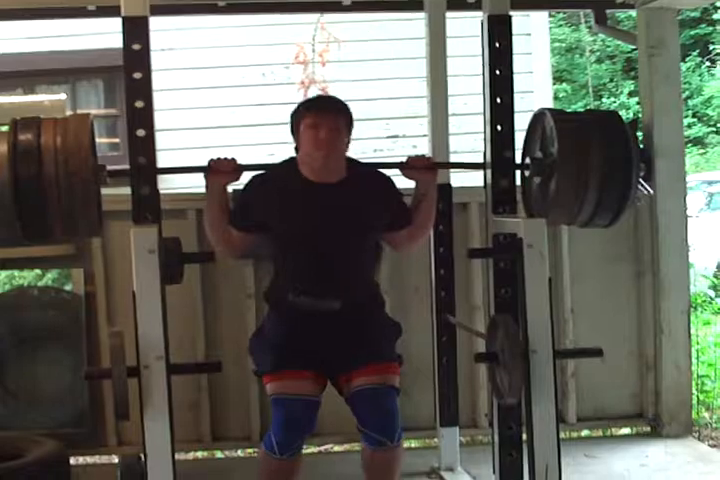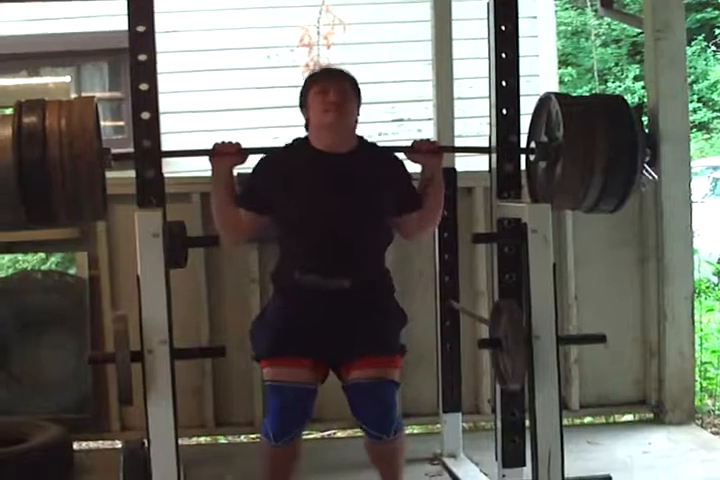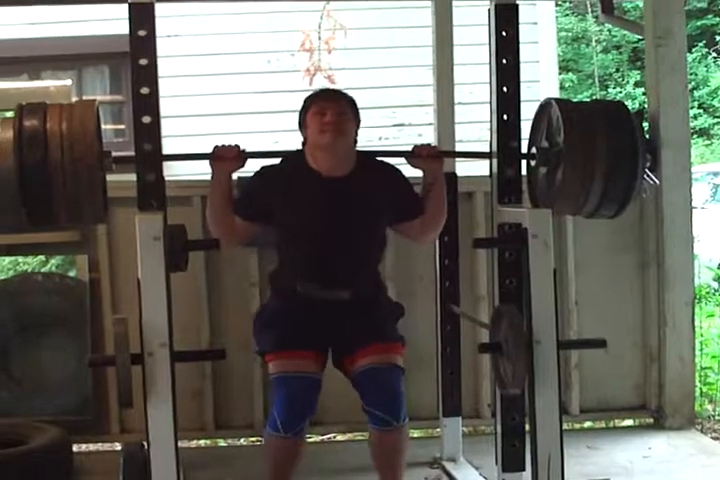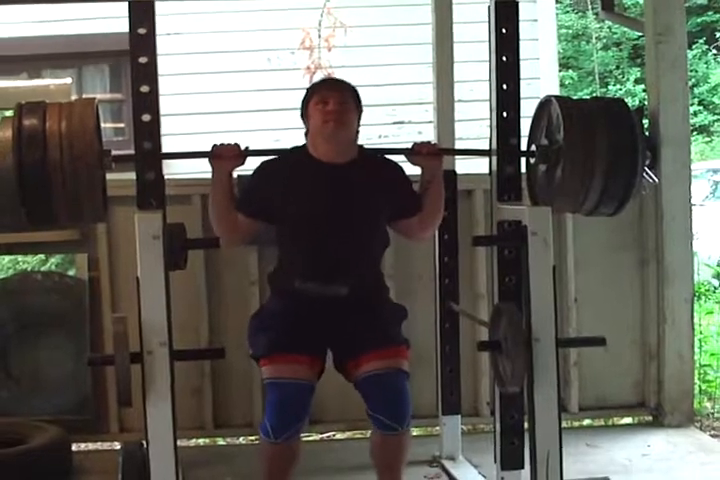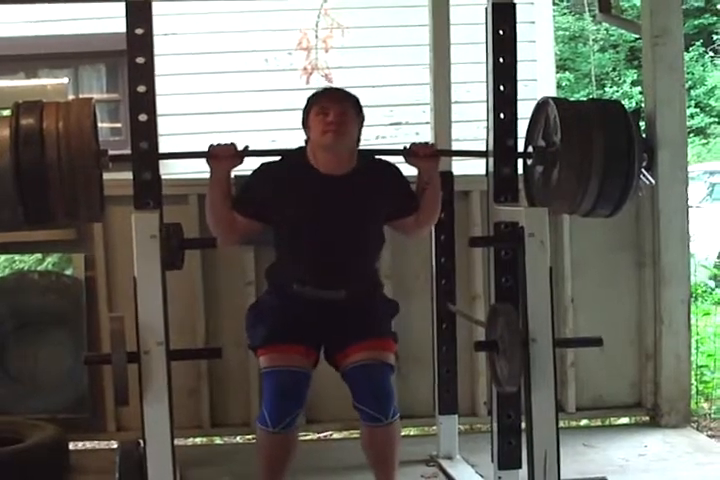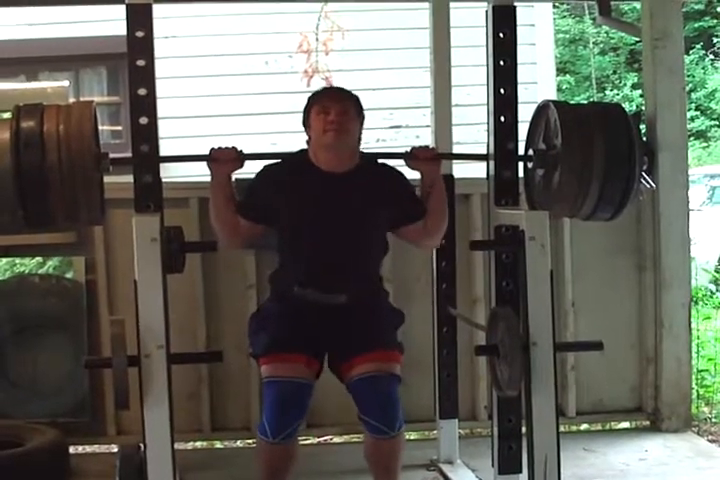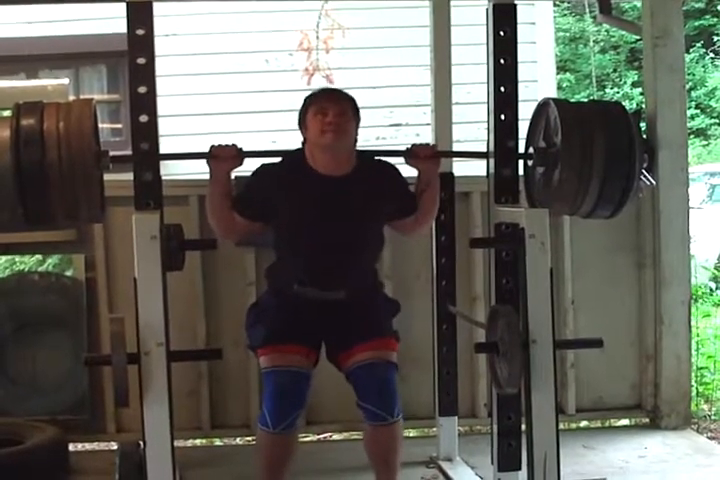
dt=0.4s
person 1, frame 1
left shoulder: (375, 187)
right shoulder: (268, 188)
left elbow: (406, 240)
right elbow: (228, 245)
left wrist: (426, 187)
right wrist: (216, 189)
left hip: (359, 319)
right hip: (292, 322)
left knee: (383, 423)
right knee: (288, 427)
person 1, frame 2
left shoulder: (383, 165)
right shoulder: (277, 166)
left elbow: (418, 228)
right elbow: (234, 232)
left wrist: (432, 170)
right wrist: (221, 172)
left hip: (367, 303)
right hip: (298, 304)
left knee: (379, 414)
right knee: (284, 417)
person 1, frame 3
left shoulder: (383, 179)
right shoulder: (275, 179)
left elbow: (425, 231)
right elbow: (227, 233)
left wrist: (434, 175)
right wrist: (221, 176)
left hip: (364, 304)
right hip: (296, 306)
left knee: (388, 404)
right knee: (291, 409)
person 1, frame 4
left shoulder: (383, 173)
right shoulder: (277, 173)
left elbow: (421, 229)
right elbow: (231, 233)
left wrist: (433, 173)
right wrist: (221, 174)
left hip: (364, 303)
right hip: (295, 305)
left knee: (394, 406)
right knee: (283, 412)
person 1, frame 5
left shoulder: (382, 177)
right shoulder: (275, 177)
left elbow: (418, 225)
right elbow: (227, 232)
left wrist: (429, 173)
right wrist: (220, 174)
left hip: (360, 302)
right hip: (291, 303)
left knee: (377, 399)
right knee: (280, 403)
person 1, frame 6
left shoulder: (385, 180)
right shoulder: (278, 178)
left elbow: (428, 235)
right elbow: (232, 236)
left wrist: (432, 178)
right wrist: (221, 178)
left hip: (362, 308)
right hip: (293, 308)
left knee: (383, 411)
right knee: (280, 412)
person 1, frame 7
left shoulder: (381, 177)
right shoulder: (274, 178)
left elbow: (415, 225)
right elbow: (230, 231)
left wrist: (429, 174)
right wrist: (220, 175)
left hip: (360, 301)
right hip: (291, 302)
left knee: (382, 398)
right knee: (281, 403)
